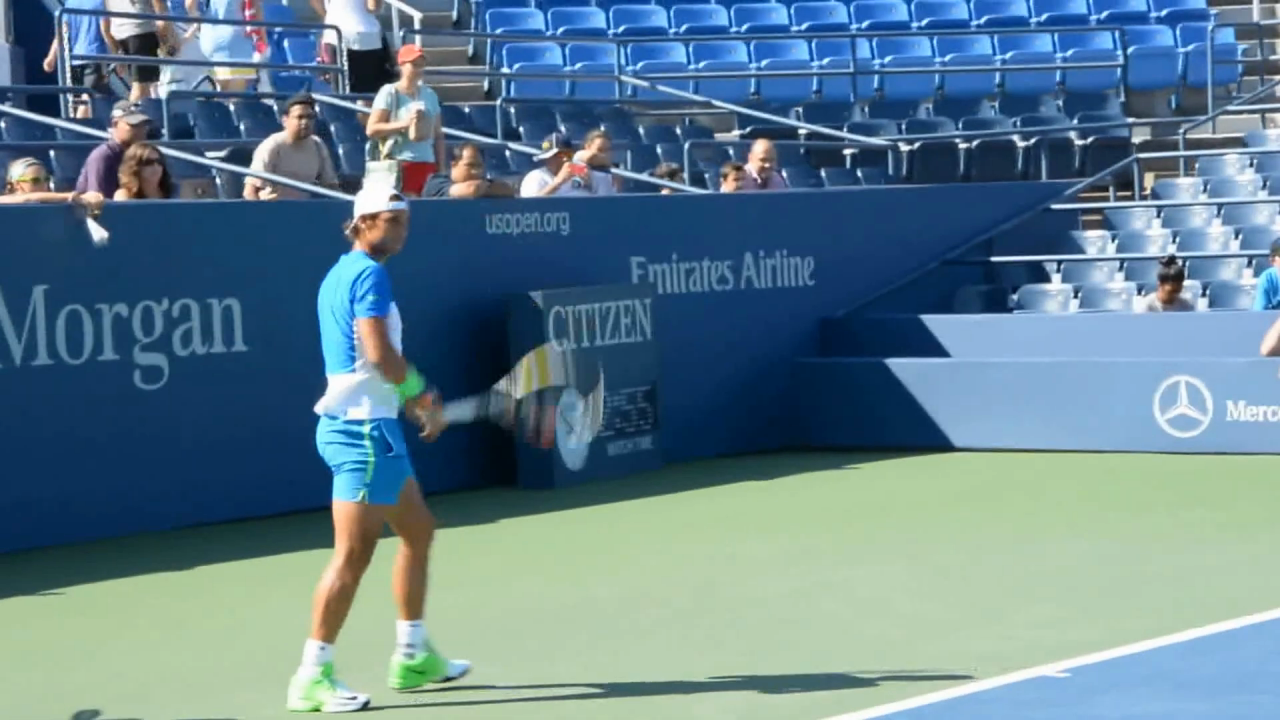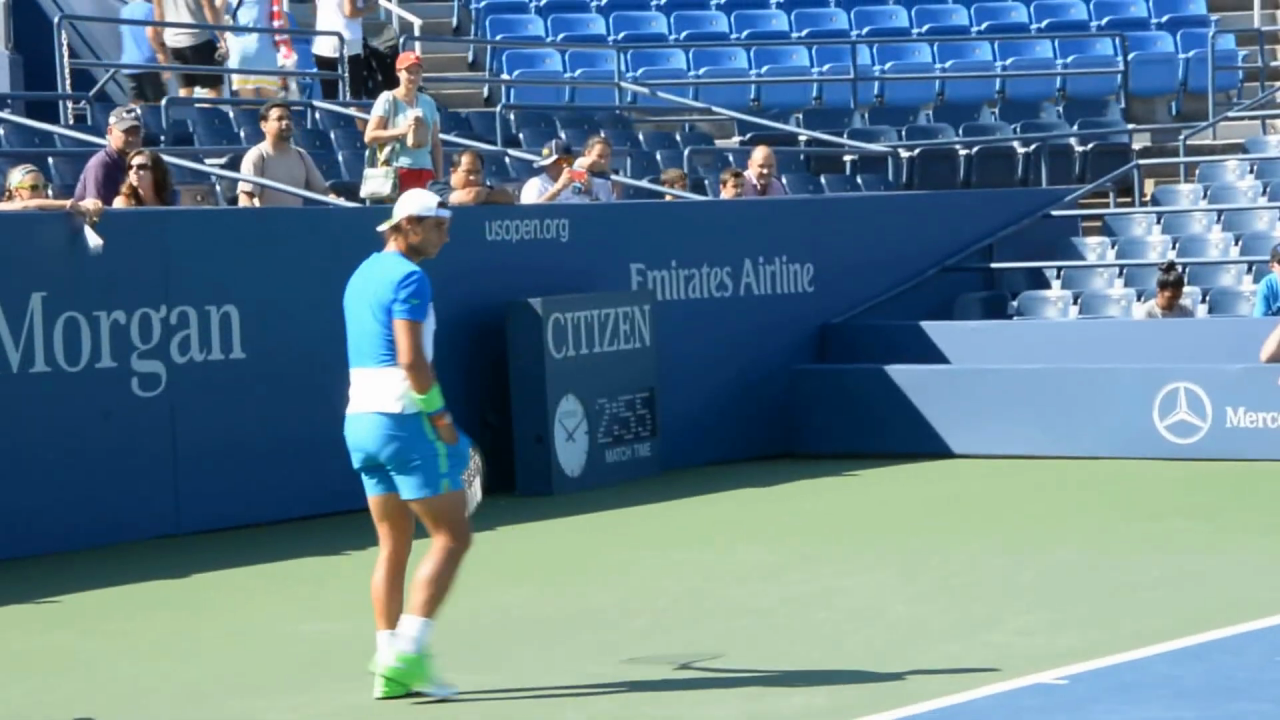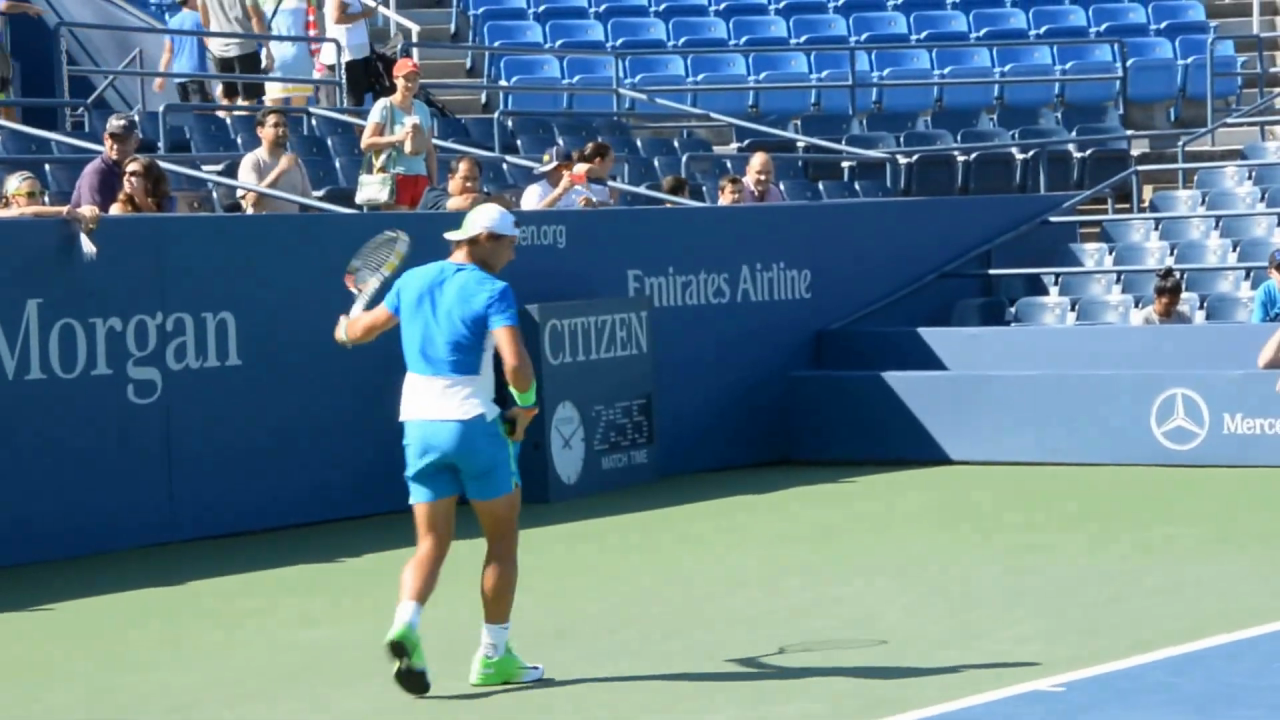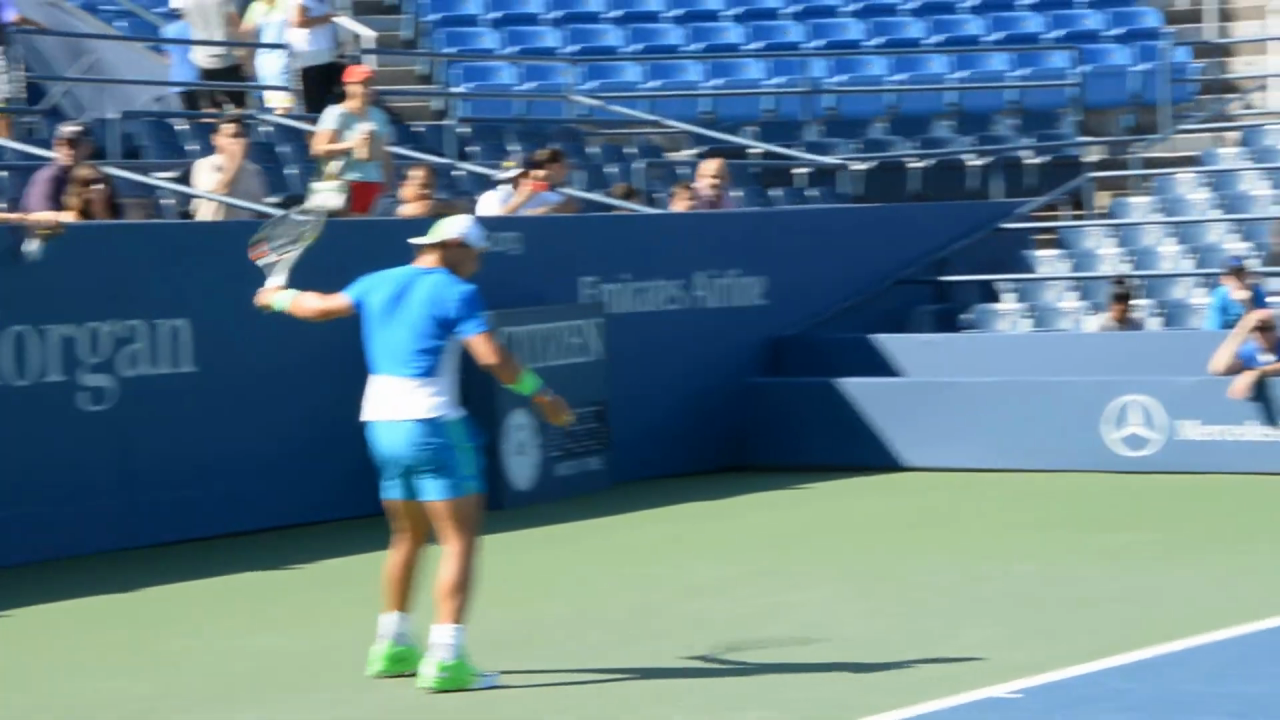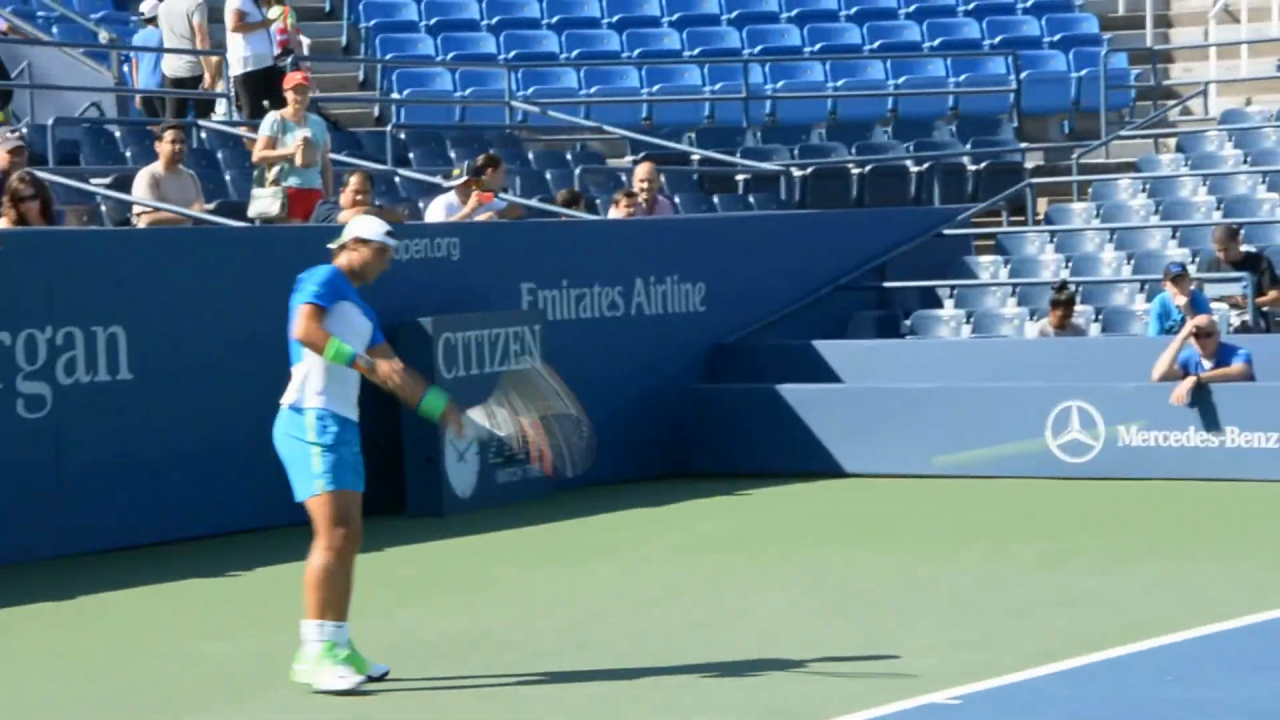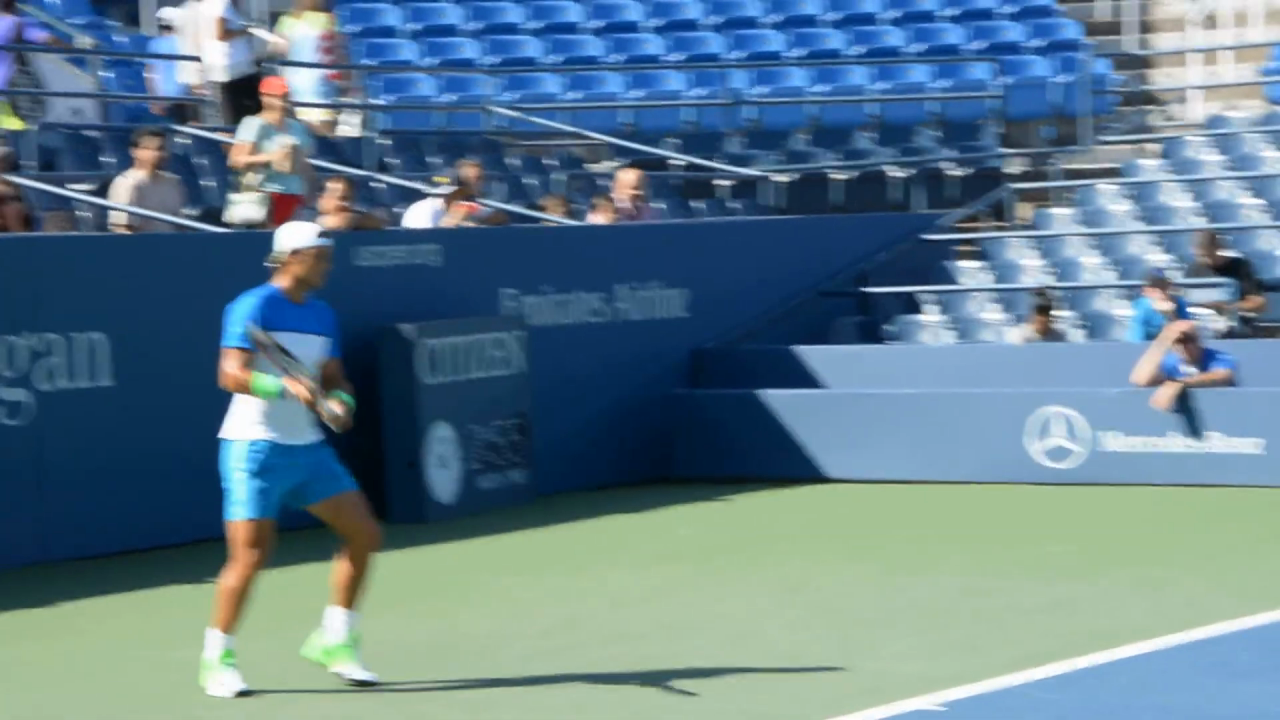
dt=0.5s
person 1, frame 1
left shoulder: (345, 274)
right shoulder: (367, 273)
right elbow: (380, 355)
left wrist: (412, 398)
right wrist: (420, 394)
left hip: (371, 427)
right hip: (361, 430)
left knee: (418, 532)
right knee: (353, 555)
left ankle: (413, 657)
right ankle: (312, 677)
person 1, frame 2
left shoulder: (363, 274)
right shoulder: (409, 277)
right elbow: (412, 359)
right wrist: (439, 415)
left hip: (359, 422)
right hip: (403, 422)
left knee: (394, 545)
right knee: (453, 538)
left ankle: (391, 663)
right ankle: (404, 651)
person 1, frame 3
left shoulder: (413, 280)
right shoulder: (492, 291)
left elbow: (362, 330)
right elbow: (516, 363)
left wrist: (344, 327)
right wrist: (527, 406)
left hip: (420, 426)
right hip: (475, 426)
left knee: (432, 543)
right knee: (502, 544)
left ankle: (406, 627)
right ankle: (493, 656)
person 1, frame 4
left shoulder: (377, 283)
right shoulder: (457, 294)
left elbow: (320, 307)
right elbow: (492, 357)
left wrist: (279, 297)
right wrist: (540, 395)
left hip: (382, 426)
right hip: (432, 428)
left knee: (408, 536)
right knee: (459, 542)
left ankle: (393, 645)
right ankle: (446, 660)
person 1, frame 5
left shoulder: (358, 307)
right shoulder: (319, 279)
left elbow: (393, 369)
right elbow: (302, 331)
left wrist: (441, 406)
right wrist: (362, 362)
left hip: (337, 425)
right hip: (311, 422)
left knee: (345, 539)
right knee: (333, 536)
left ankle: (337, 651)
right ankle: (315, 654)
person 1, frame 6
left shoulder: (322, 315)
right shoulder: (252, 307)
left elbow: (335, 379)
right elbow: (232, 374)
left wrist: (339, 405)
right wrist: (287, 388)
left hip: (307, 447)
right hip: (256, 446)
left knee: (364, 535)
right knee: (249, 558)
left ankle: (334, 640)
right ankle: (216, 659)
